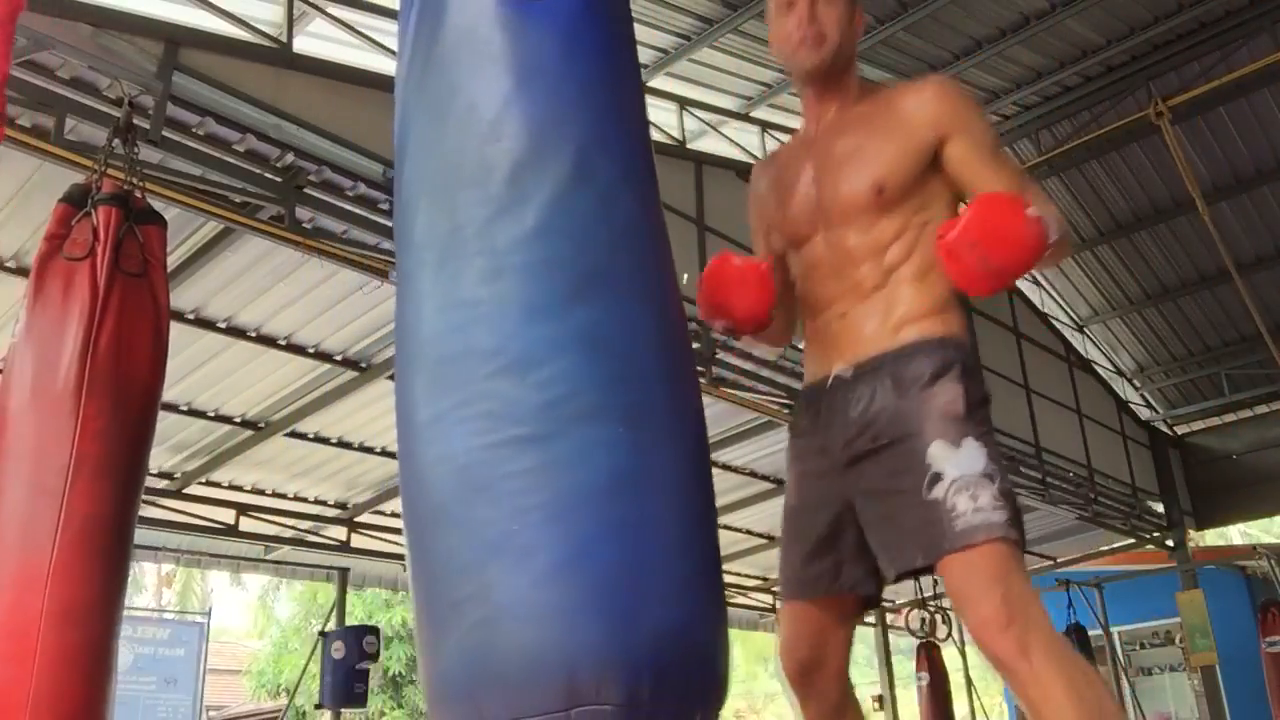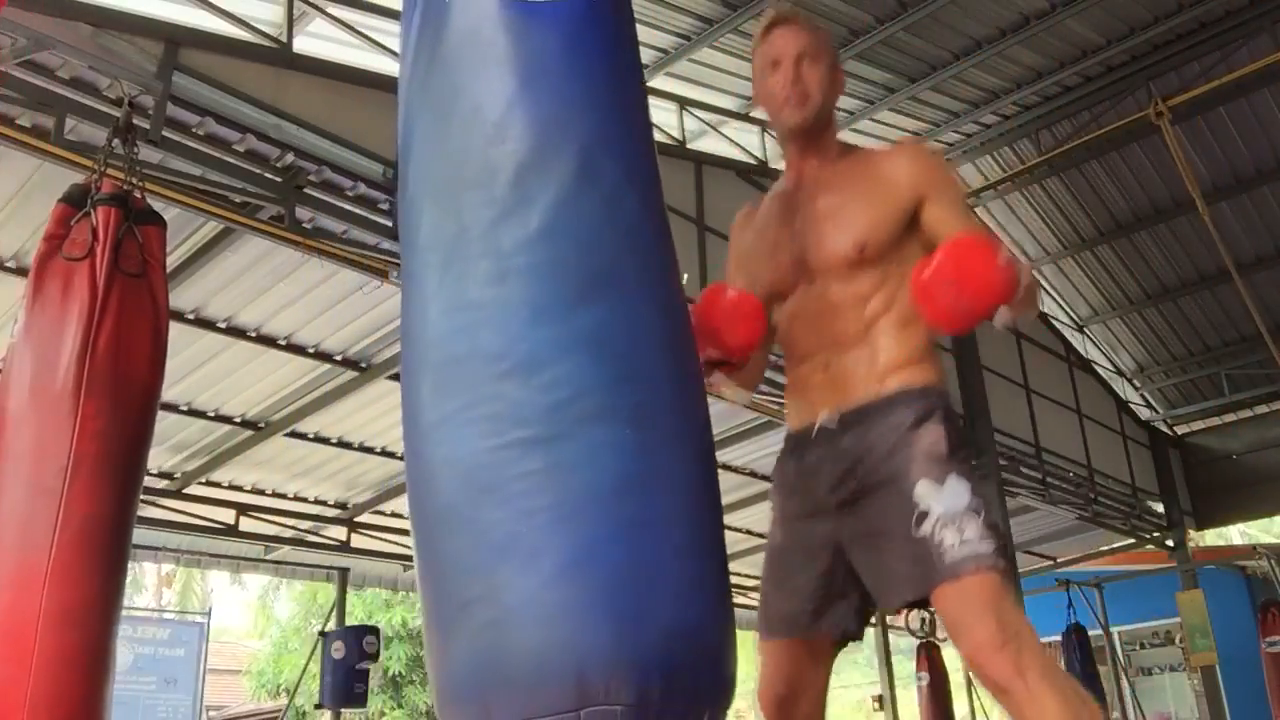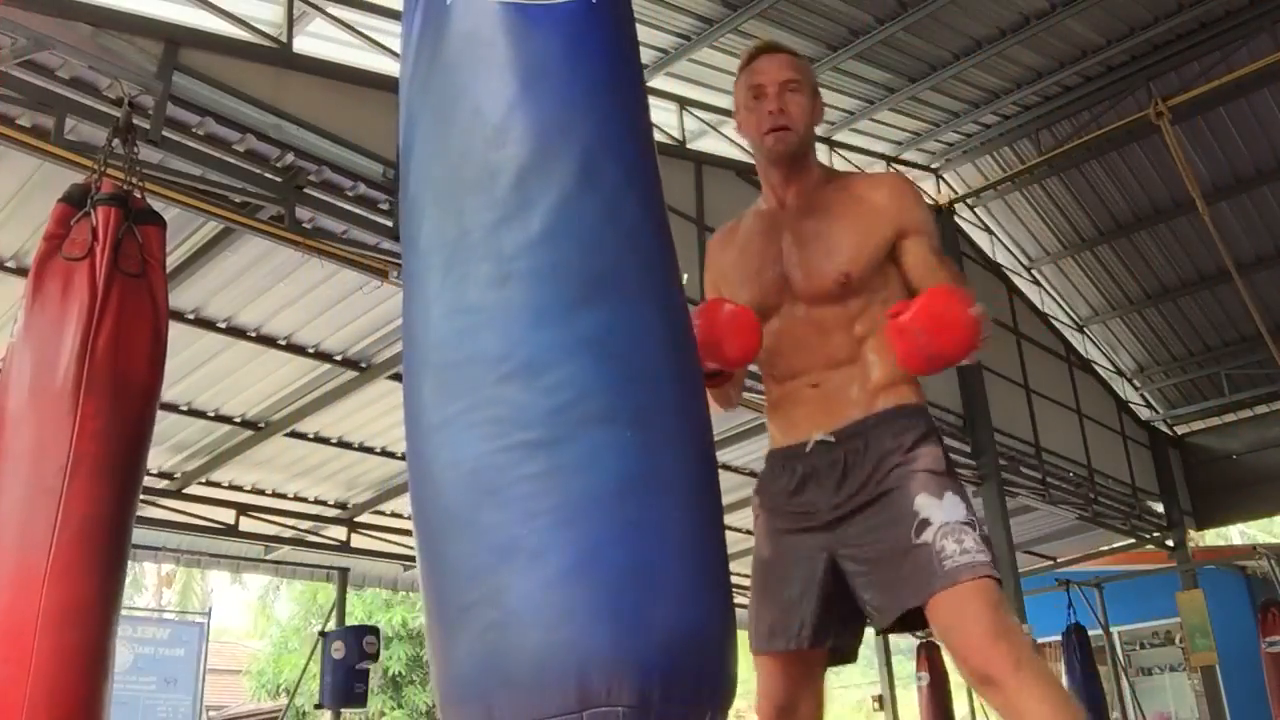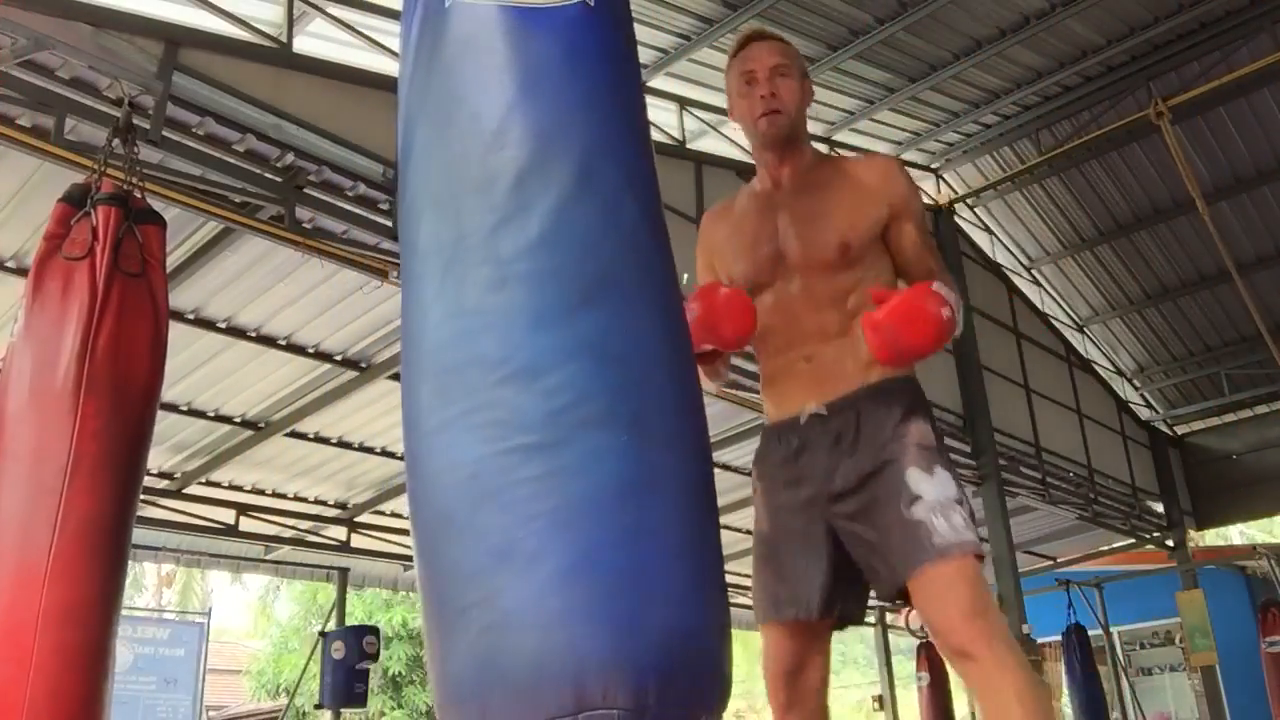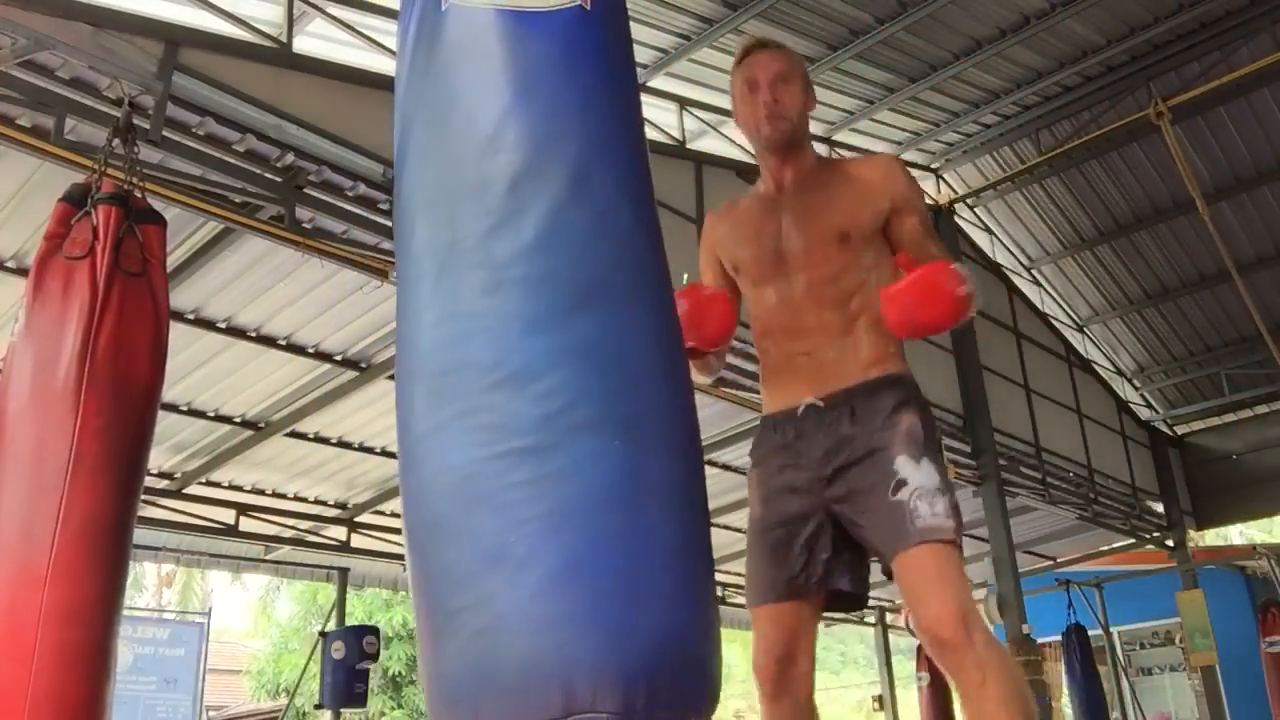
dt=0.1s
person 1, frame 1
left shoulder: (926, 107)
right shoulder: (771, 176)
left elbow: (1031, 214)
left wrist: (1029, 229)
right wrist: (733, 308)
left hip: (918, 387)
right hip: (821, 420)
left knee: (1004, 623)
right knee: (808, 660)
person 1, frame 2
left shoulder: (906, 171)
right shoulder: (753, 228)
left elbow: (1017, 297)
right elbow: (747, 371)
left wrist: (1001, 285)
right wrist: (717, 349)
left hip: (903, 434)
right hip: (807, 462)
left knee: (1000, 648)
person 1, frame 3
left shoulder: (885, 200)
right shoulder: (728, 249)
left elbow: (957, 313)
right elbow: (724, 394)
left wrist: (959, 323)
right wrist: (704, 362)
left hip: (893, 450)
right hip: (793, 482)
left knee: (994, 652)
person 1, frame 4
left shoulder: (875, 180)
right shoulder: (720, 228)
left elbow: (934, 286)
right elbow: (712, 371)
left wrist: (936, 310)
right wrist: (698, 344)
left hip: (881, 426)
right hip: (787, 454)
left knee: (969, 629)
person 1, frame 5
left shoulder: (875, 178)
right shoulder: (725, 227)
left elbow: (939, 277)
right elbow: (707, 354)
left wrist: (947, 293)
right wrist: (682, 340)
left hip: (879, 419)
right hip: (784, 444)
left knee: (946, 618)
